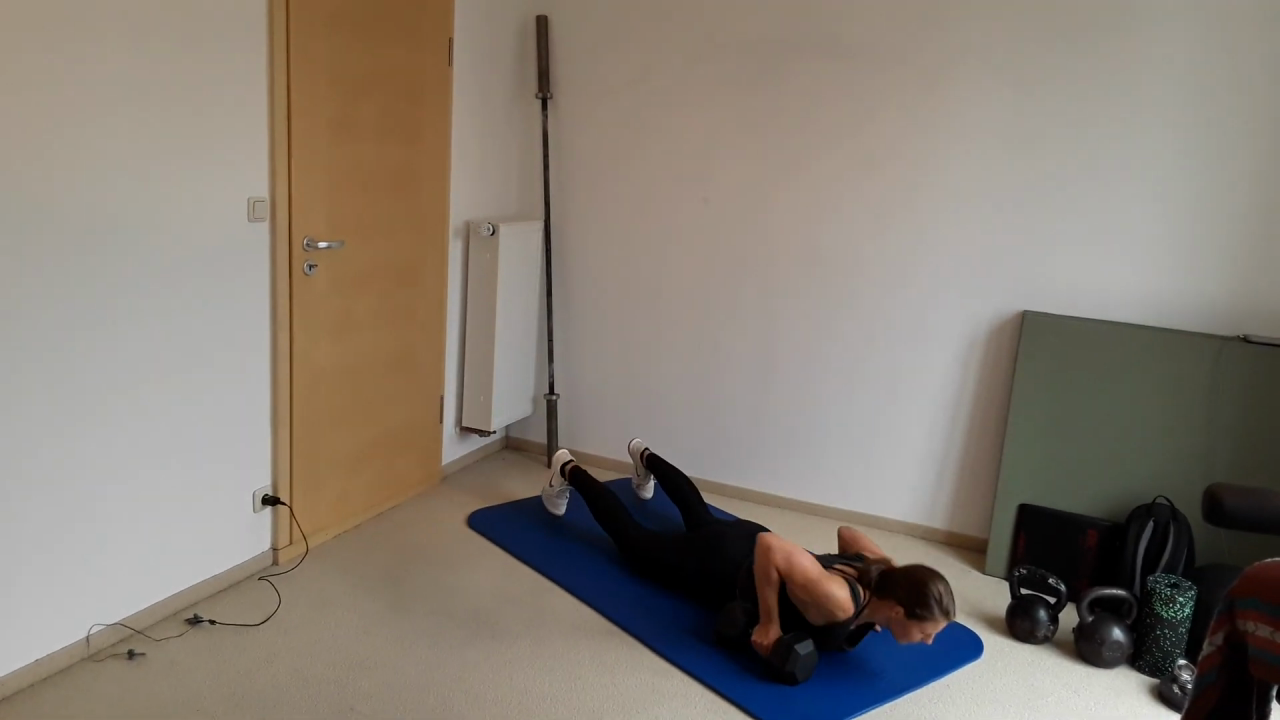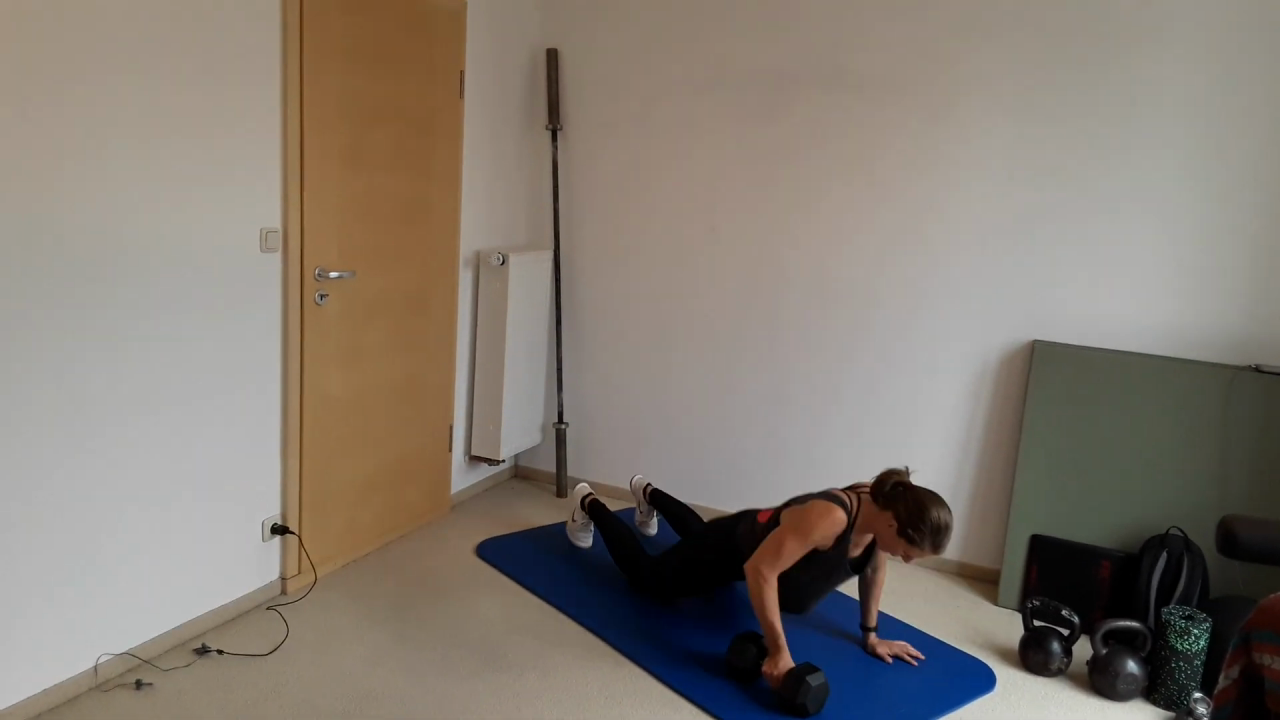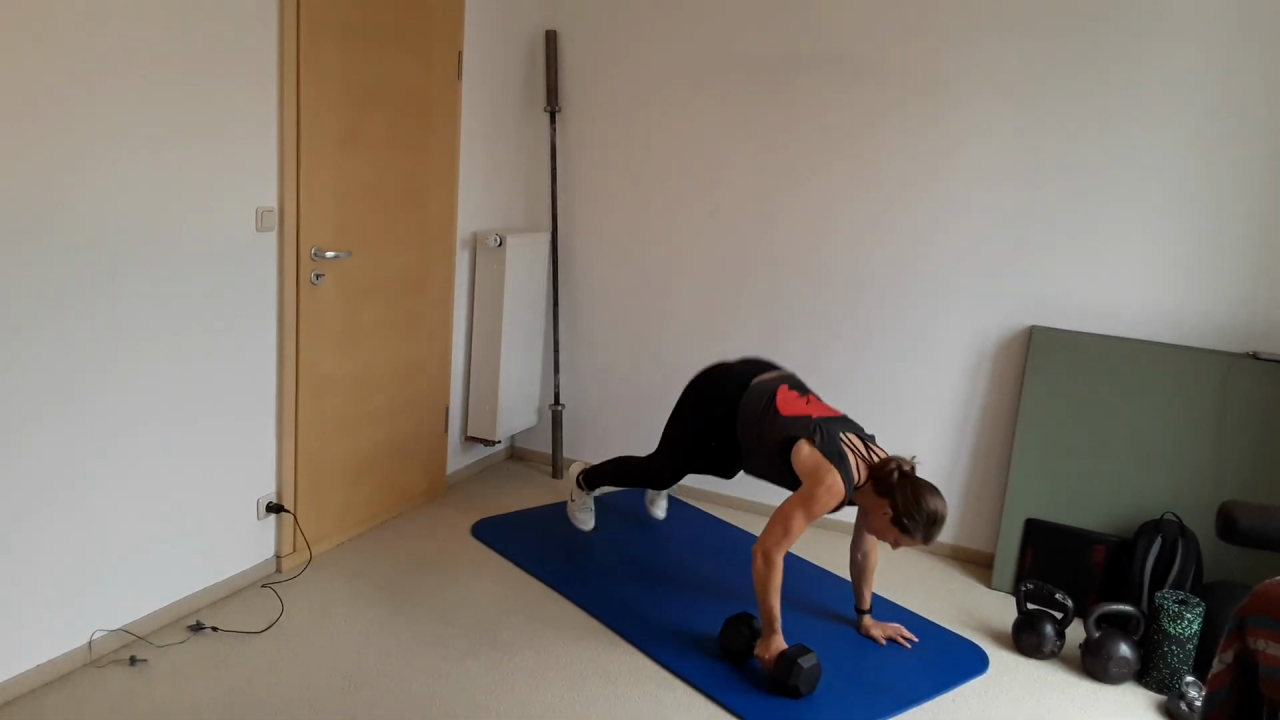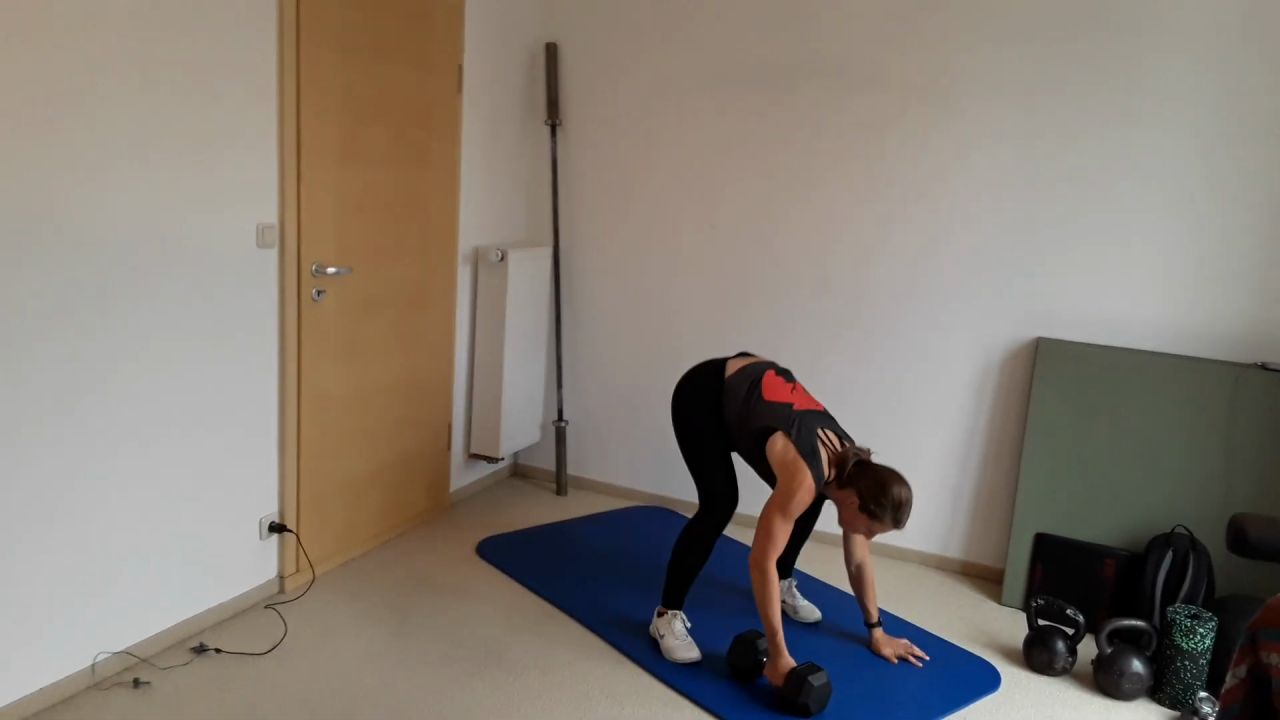
dt=0.3s
person 1, frame 1
left shoulder: (882, 576)
right shoulder: (836, 600)
left elbow: (849, 533)
right elbow: (769, 545)
right wrist: (769, 621)
left hip: (746, 542)
right hip: (722, 569)
left knee: (701, 519)
right knee: (634, 539)
left ankle: (644, 457)
right ankle: (569, 471)
person 1, frame 2
left shoulder: (881, 503)
right shoulder: (831, 520)
left elbow: (873, 566)
right elbow: (758, 570)
left wrist: (871, 635)
right wrist: (778, 652)
left hip: (764, 544)
right hip: (735, 551)
left knee: (702, 538)
right knee: (646, 572)
left ankle: (648, 495)
right ankle: (588, 504)
person 1, frame 3
left shoulder: (883, 477)
right shoulder: (833, 482)
left elbow: (864, 547)
right elbow: (767, 554)
left wrist: (865, 615)
right wrist: (771, 637)
left hip: (766, 383)
right hip: (720, 391)
left knee: (722, 466)
right knee: (663, 467)
left ankle: (656, 484)
right ankle: (584, 480)
person 1, frame 4
left shoulder: (860, 477)
right shoulder: (804, 479)
left elbow: (856, 556)
right elbow: (760, 563)
left wrist: (876, 631)
right wrist: (778, 657)
left hip: (754, 379)
right hip: (702, 391)
right knee: (720, 505)
left ankle: (780, 583)
right ankle: (666, 614)
